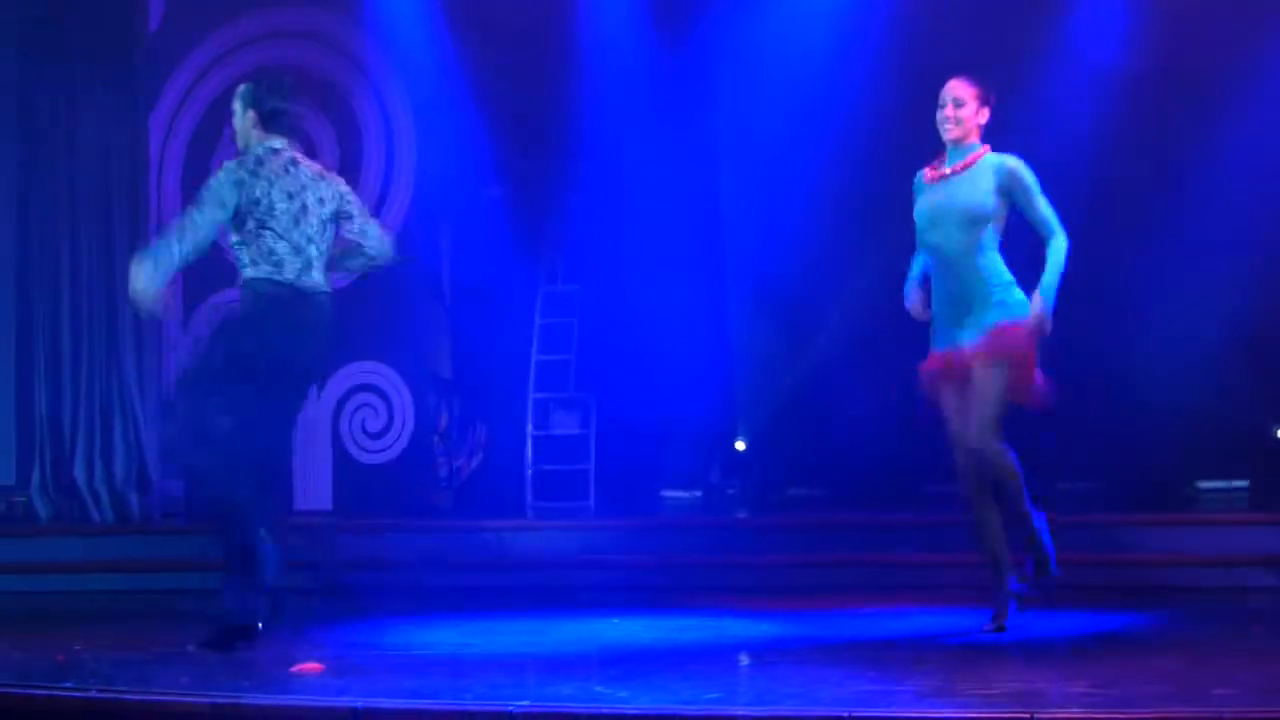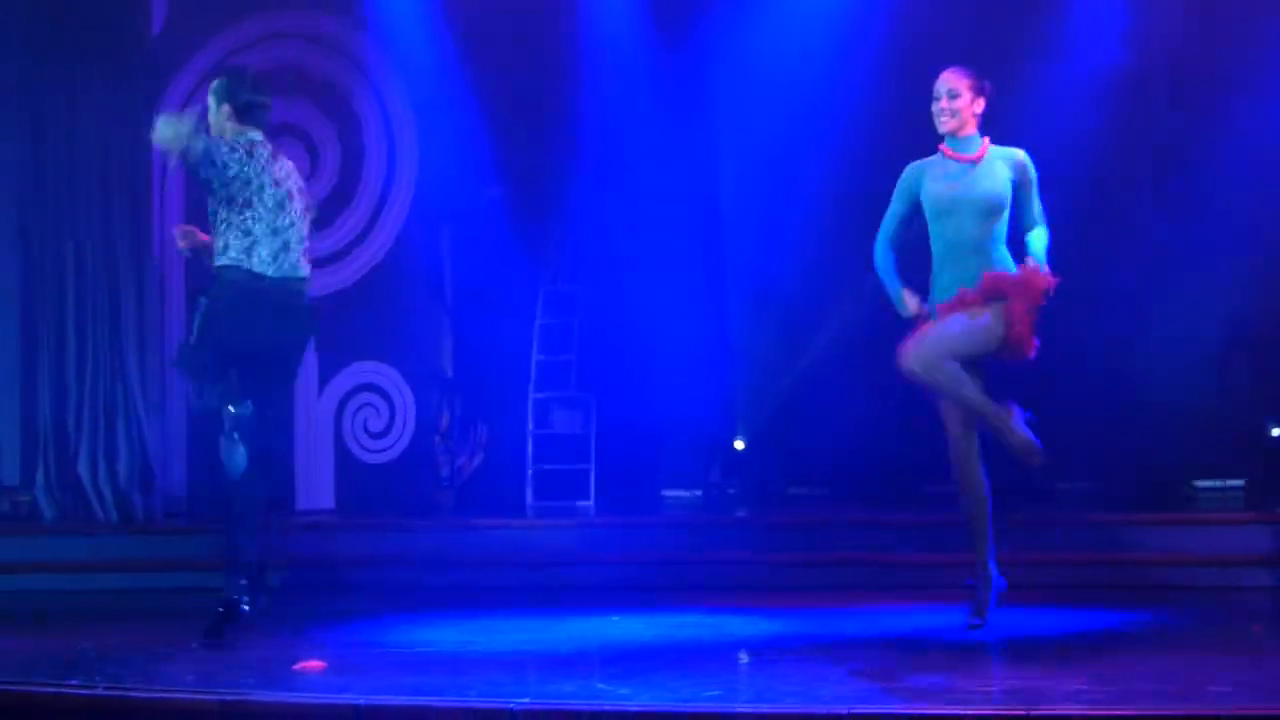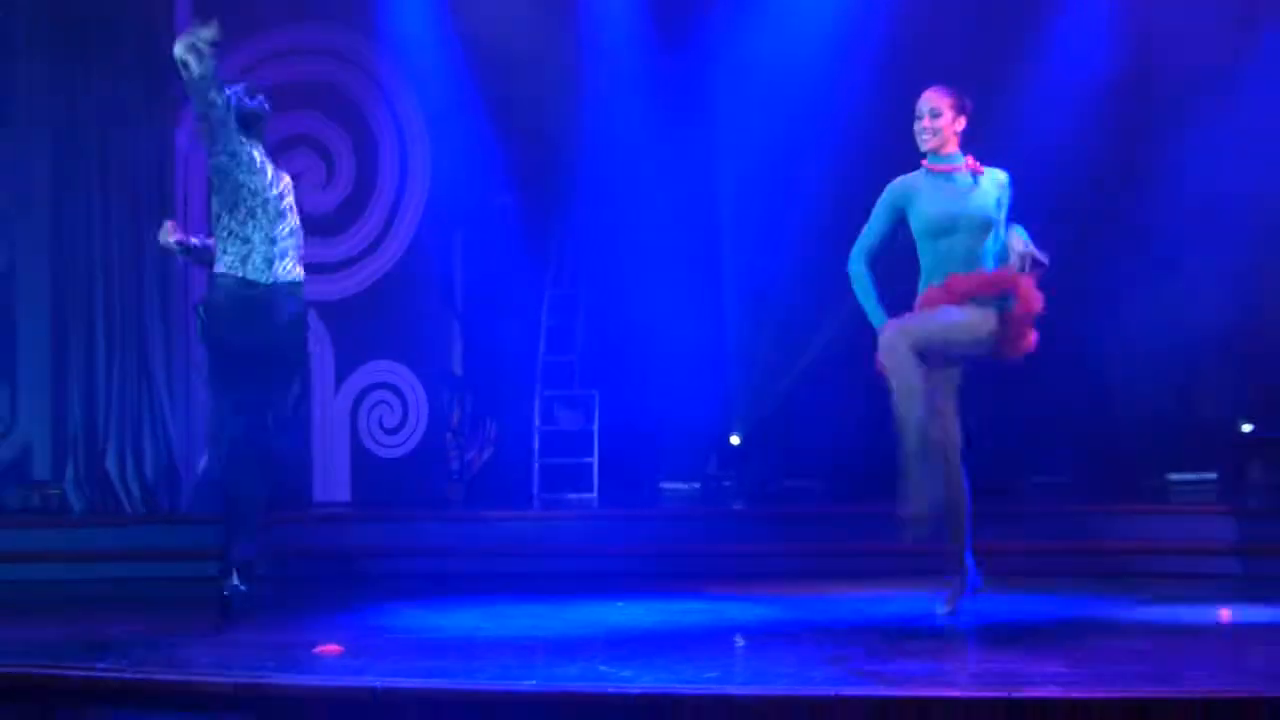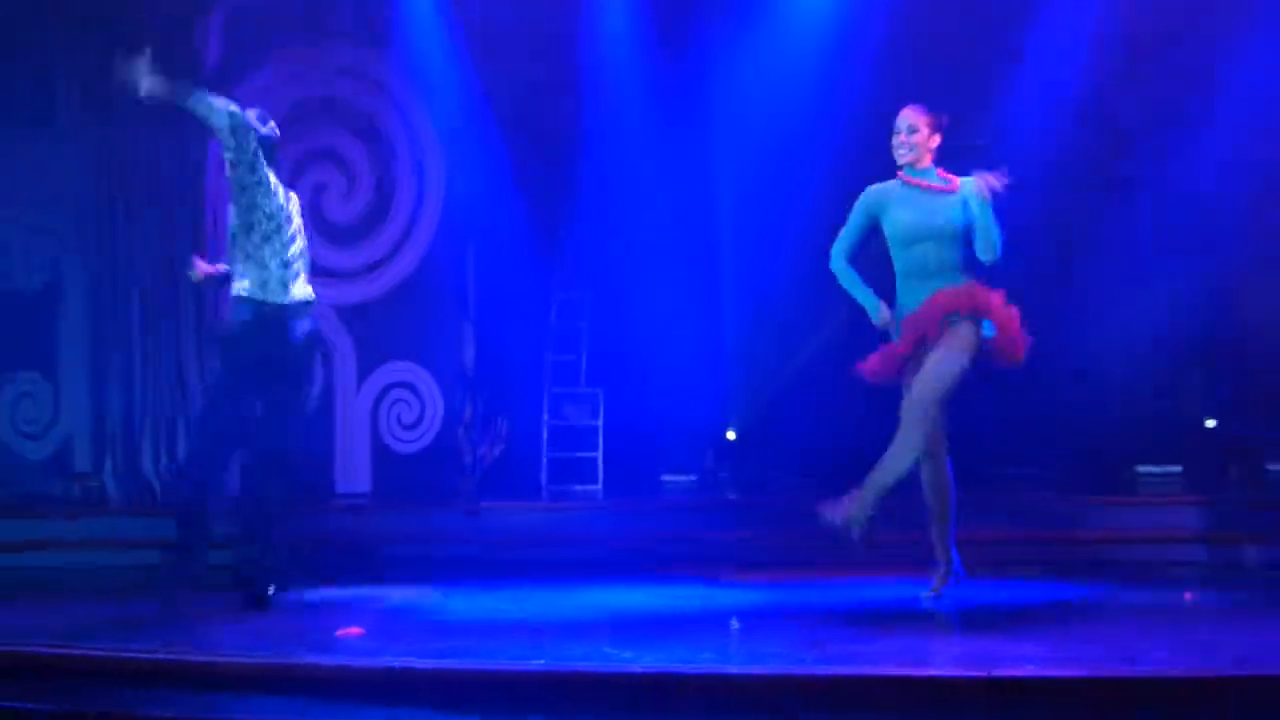
dt=0.1s
person 1, frame 1
left shoulder: (241, 173)
right shoulder: (327, 183)
left elbow: (204, 222)
right elbow: (379, 248)
left wrist: (152, 267)
left hip: (262, 319)
right hip: (312, 326)
left knee: (194, 432)
right knee: (266, 467)
right ankle: (244, 609)
person 1, frame 2
left shoulder: (228, 156)
right shoulder: (289, 174)
left elbow: (202, 150)
left wrist: (178, 133)
left hip: (236, 304)
right hip: (290, 314)
right knee: (266, 448)
right ankle: (239, 588)
person 1, frame 3
left shoulder: (238, 162)
right shoulder: (281, 180)
left elbow: (223, 104)
left wrist: (198, 68)
right wrist: (188, 245)
left hip: (239, 314)
right hip: (288, 317)
right knee: (276, 445)
right ankle: (241, 560)
person 1, frame 4
left shoulder: (253, 183)
right shoulder: (282, 199)
left elbow: (238, 126)
left wrist: (174, 93)
right wrist: (219, 273)
left hip: (255, 331)
right hip: (295, 333)
left knee: (211, 446)
right knee: (269, 458)
left ankle: (194, 550)
right ankle: (258, 575)
person 2, frame 1
left shoulder: (1007, 169)
right shoulder: (927, 179)
left elbow: (1056, 237)
left wrist: (1044, 299)
right wrist: (913, 284)
left hip: (1001, 316)
right hip: (953, 321)
left knee: (977, 440)
right knee: (966, 458)
left ankle: (1029, 517)
right ankle: (1003, 582)
person 2, frame 2
left shoulder: (1013, 162)
right shoulder: (918, 172)
left elbow: (1036, 227)
right elbow: (884, 245)
left wrist: (1037, 262)
right wrist: (900, 293)
left hip: (1001, 298)
right hip: (947, 306)
left knee: (917, 356)
right knee: (961, 446)
left ankle: (1003, 418)
right ankle: (984, 571)
person 2, frame 3
left shoulder: (993, 180)
right shoulder: (905, 188)
left elbow: (1007, 245)
right elbow: (858, 260)
left wrist: (1016, 242)
right wrist: (878, 318)
left hip: (988, 305)
right hip: (933, 317)
left knee: (896, 341)
right knee: (945, 447)
left ankle: (920, 478)
right ankle: (960, 569)
person 2, frame 4
left shoulder: (966, 190)
right shoulder: (879, 196)
left elbow: (987, 255)
right elbow: (839, 258)
left wrist: (981, 200)
right wrist: (874, 305)
left hip: (963, 318)
right hip: (913, 326)
left knee: (922, 400)
right knee: (933, 445)
left ankle: (864, 502)
right ankle: (945, 559)
